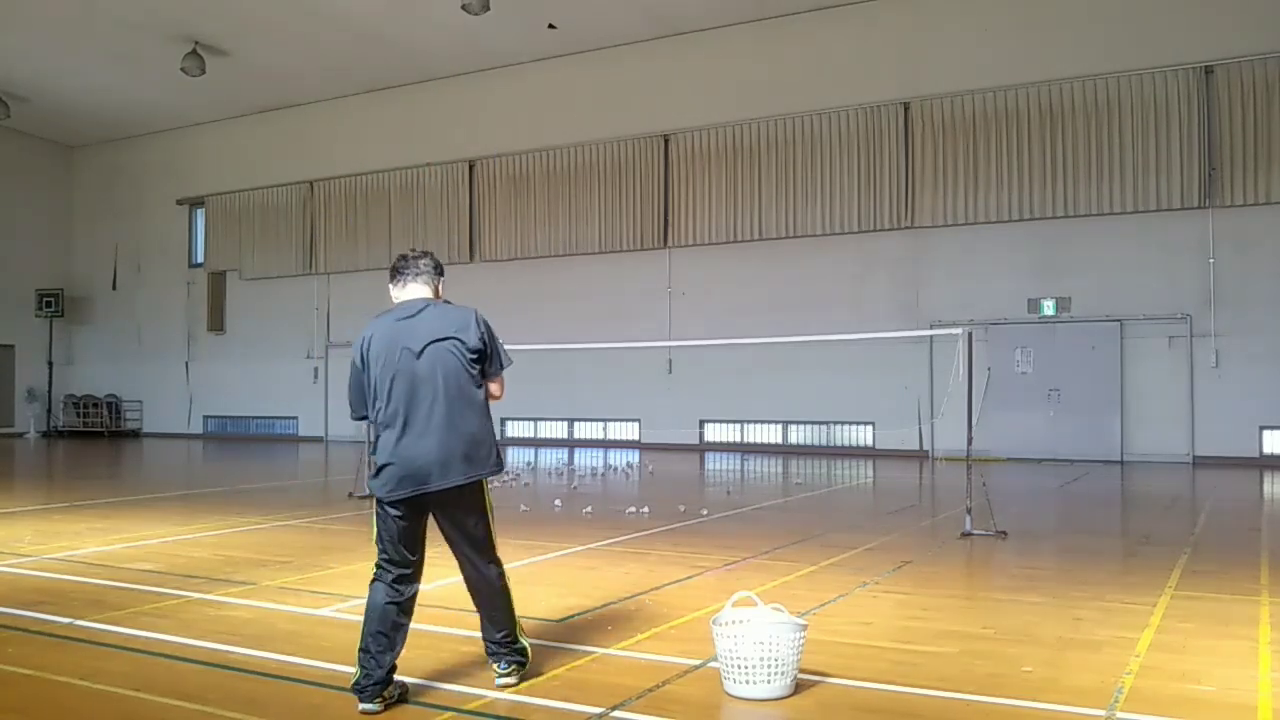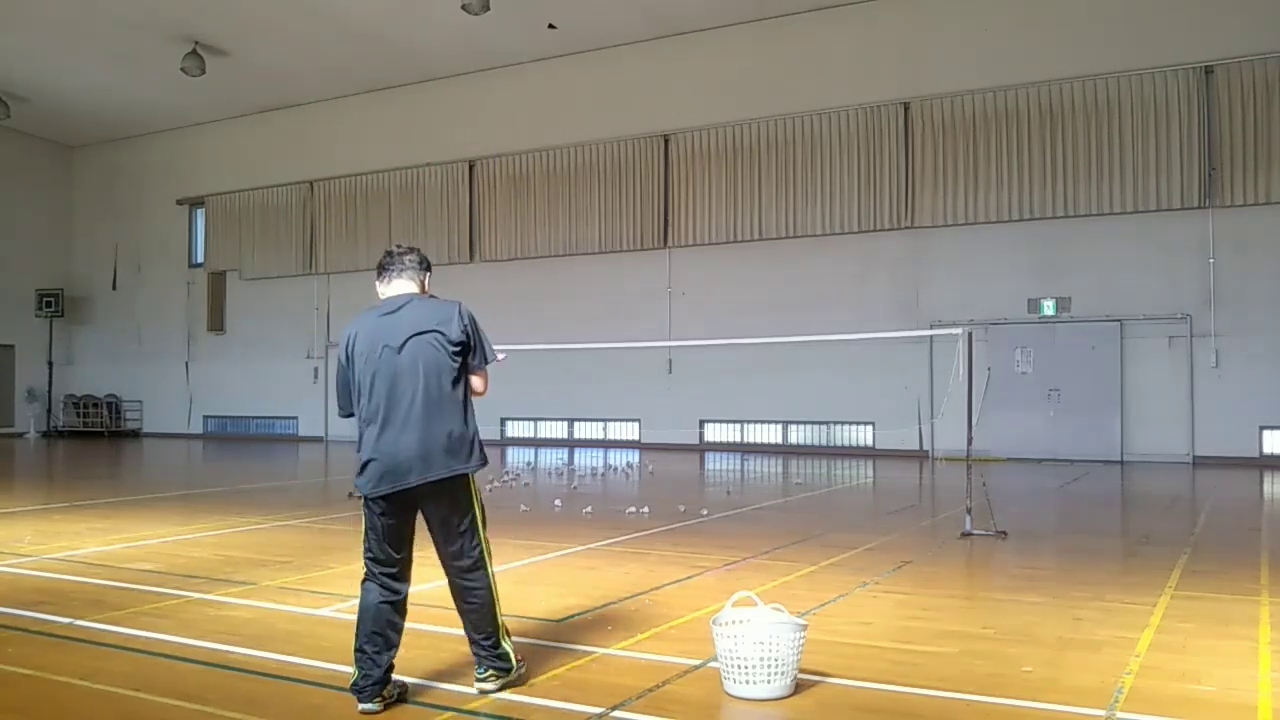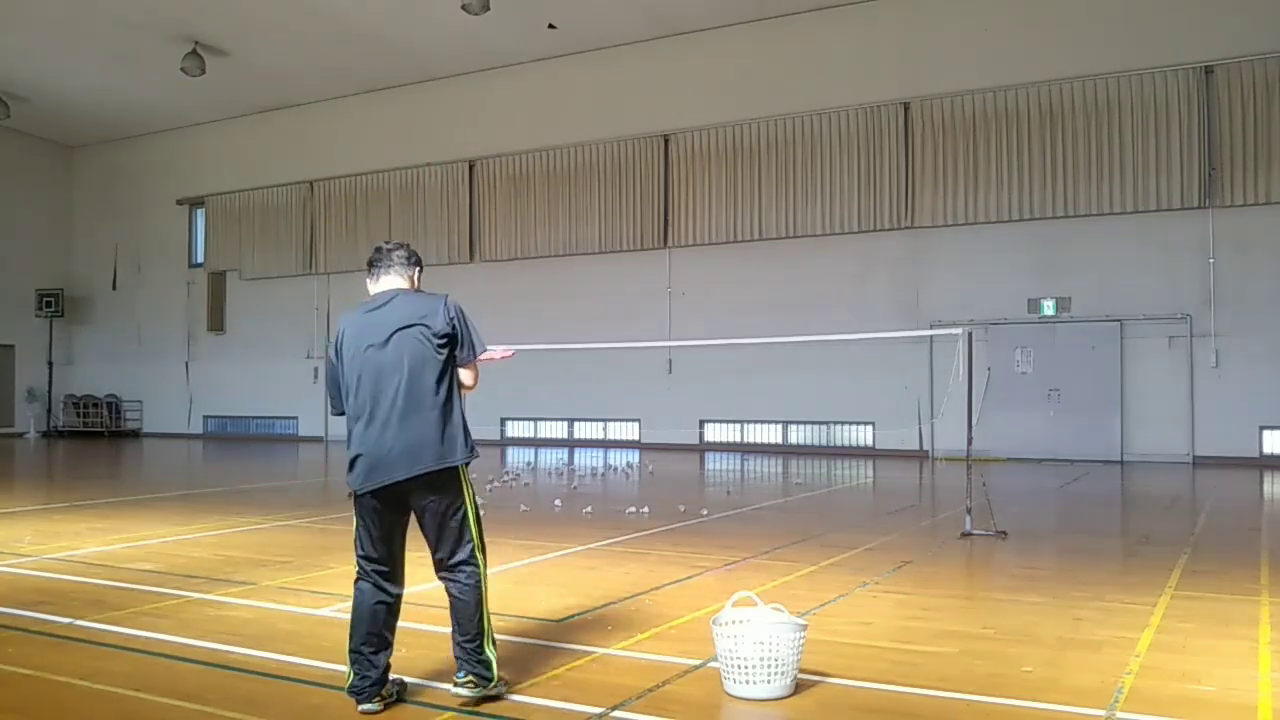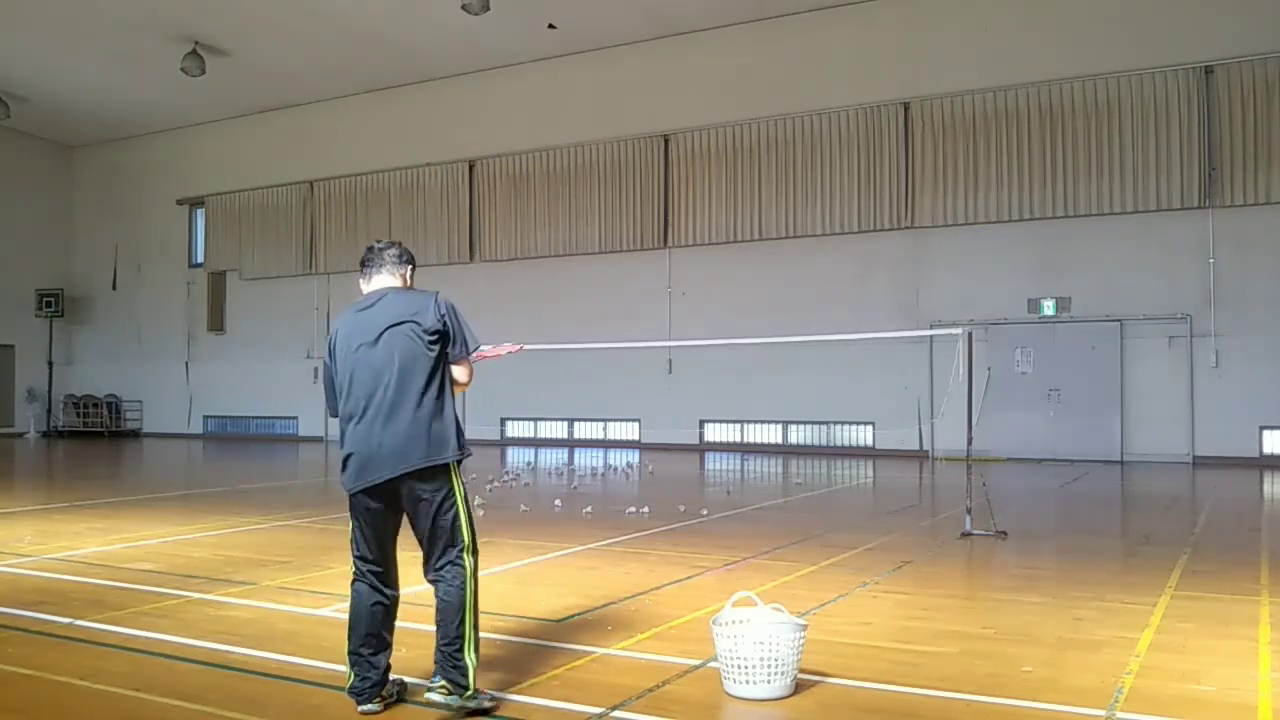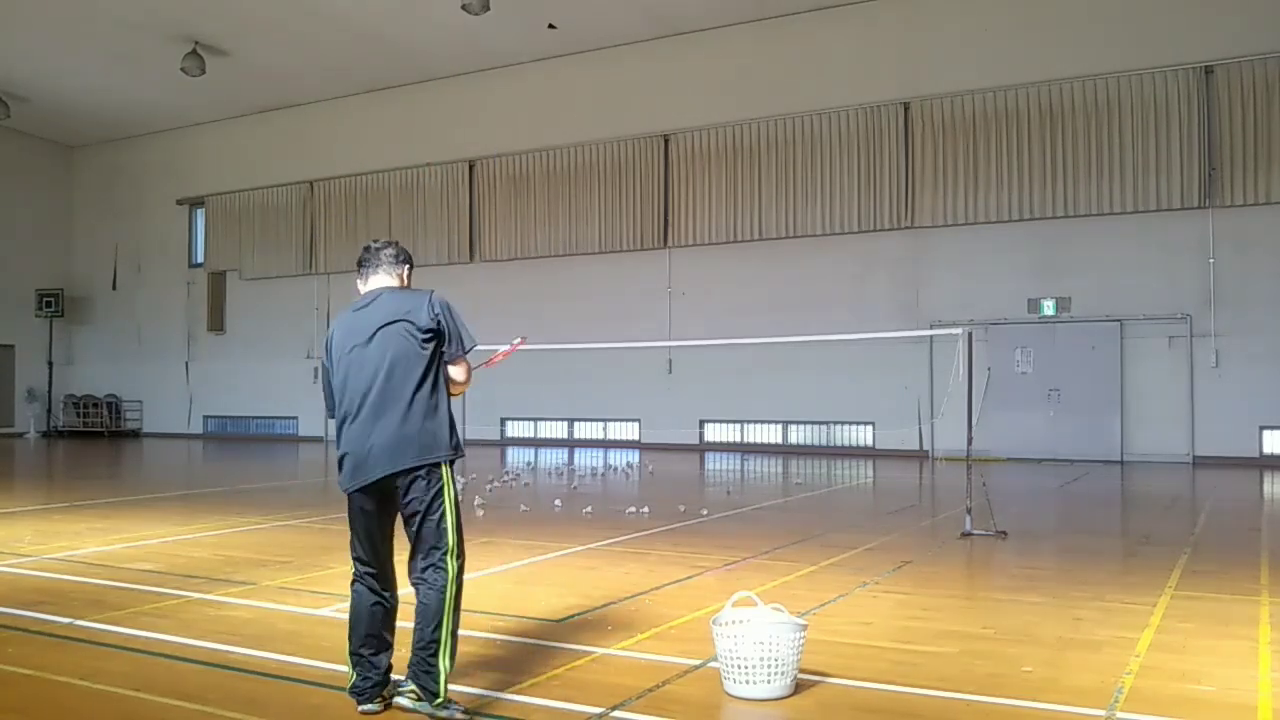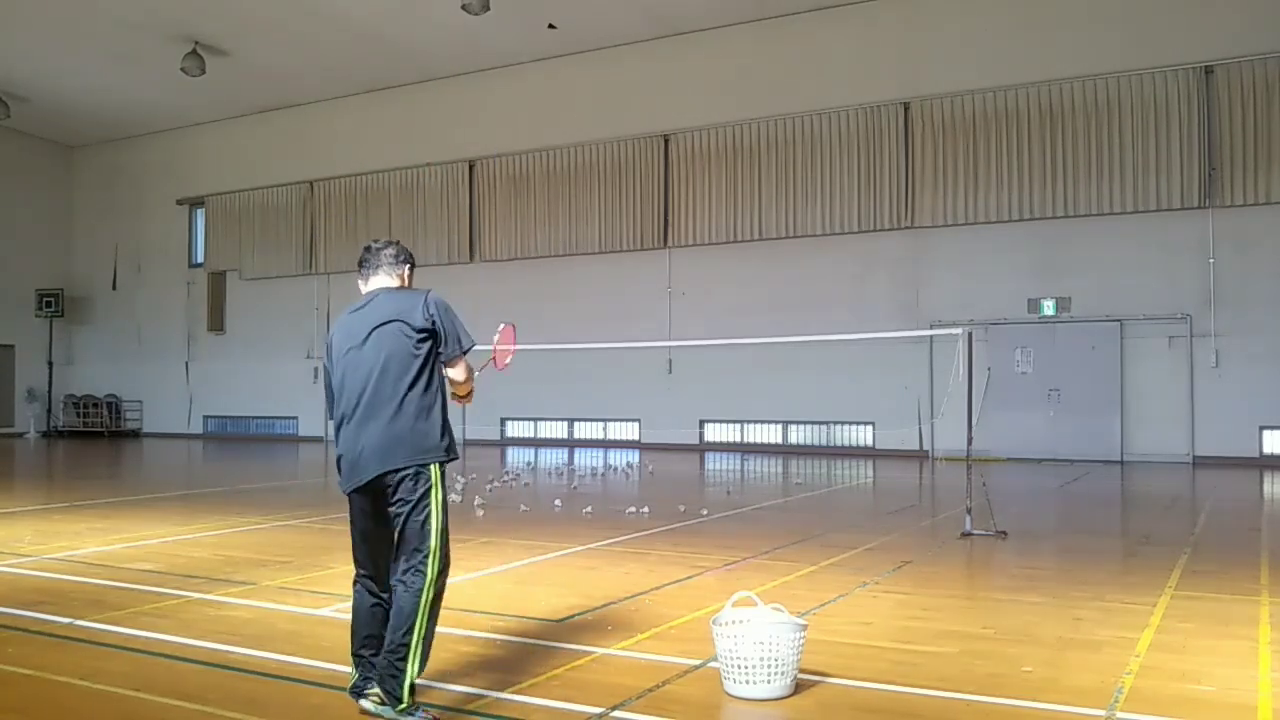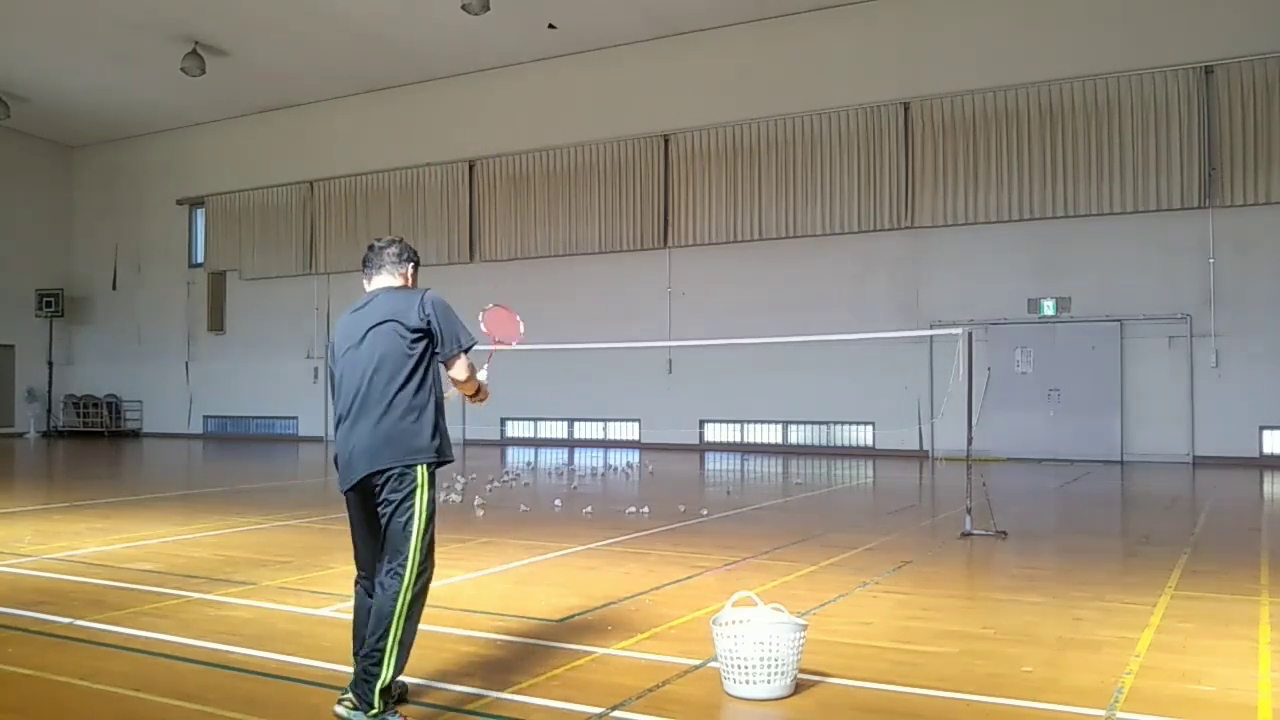
dt=0.1s
person 1, frame 1
left shoulder: (372, 333)
right shoulder: (468, 320)
left elbow: (362, 409)
right elbow: (495, 389)
left hip: (396, 471)
right hip: (459, 465)
left knee: (392, 576)
right knee: (482, 565)
left ankle: (372, 684)
right ankle: (507, 657)
person 1, frame 2
left shoulder: (358, 330)
right shoulder: (453, 315)
left elbow: (350, 406)
right elbow: (479, 385)
left hip: (380, 467)
right hip: (444, 462)
left knee: (383, 576)
right knee: (468, 566)
left ankle: (370, 685)
right ankle: (494, 664)
person 1, frame 3
left shoulder: (347, 327)
right shoulder: (441, 308)
left elbow: (341, 404)
right elbow: (468, 379)
left hip: (370, 463)
right hip: (435, 457)
left knee: (375, 575)
right knee: (462, 562)
left ankle: (368, 685)
right ankle: (475, 670)
person 1, frame 4
left shoulder: (341, 326)
right shoulder: (434, 306)
left elbow: (337, 404)
right elbow: (461, 375)
left hip: (363, 463)
right hip: (426, 456)
left knee: (372, 575)
right knee: (452, 562)
right ankle: (453, 678)
person 1, frame 5
left shoulder: (339, 327)
right shoulder: (428, 305)
right elbow: (459, 376)
right wrist: (435, 383)
left hip: (358, 462)
right hip: (419, 455)
left knee: (370, 575)
right knee: (437, 565)
person 1, frame 6
left shoulder: (341, 326)
right shoulder: (426, 304)
right elbow: (458, 375)
right wrist: (464, 391)
left hip: (356, 461)
right hip: (410, 455)
left knee: (371, 575)
right knee: (420, 570)
person 1, frame 7
left shoulder: (343, 326)
right shoulder: (425, 304)
right elbow: (460, 373)
right wrist: (477, 389)
left hip: (354, 460)
right hip: (405, 457)
left knee: (372, 575)
right knee: (403, 572)
